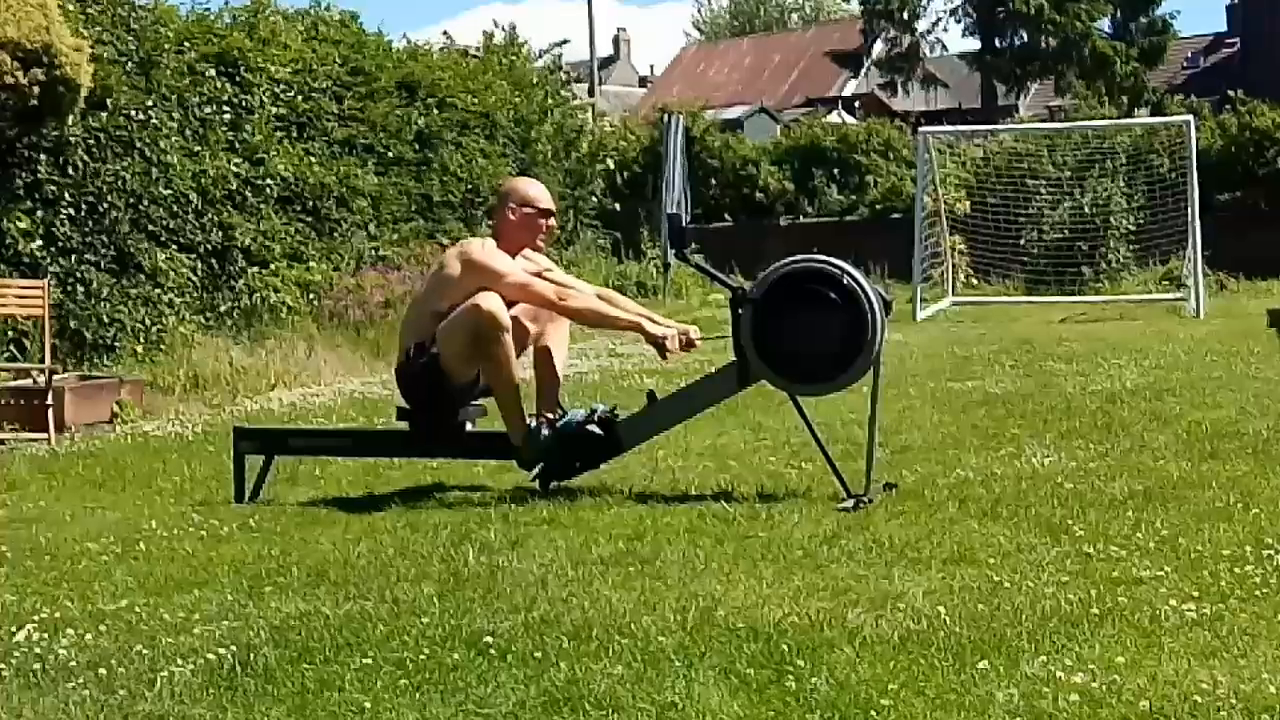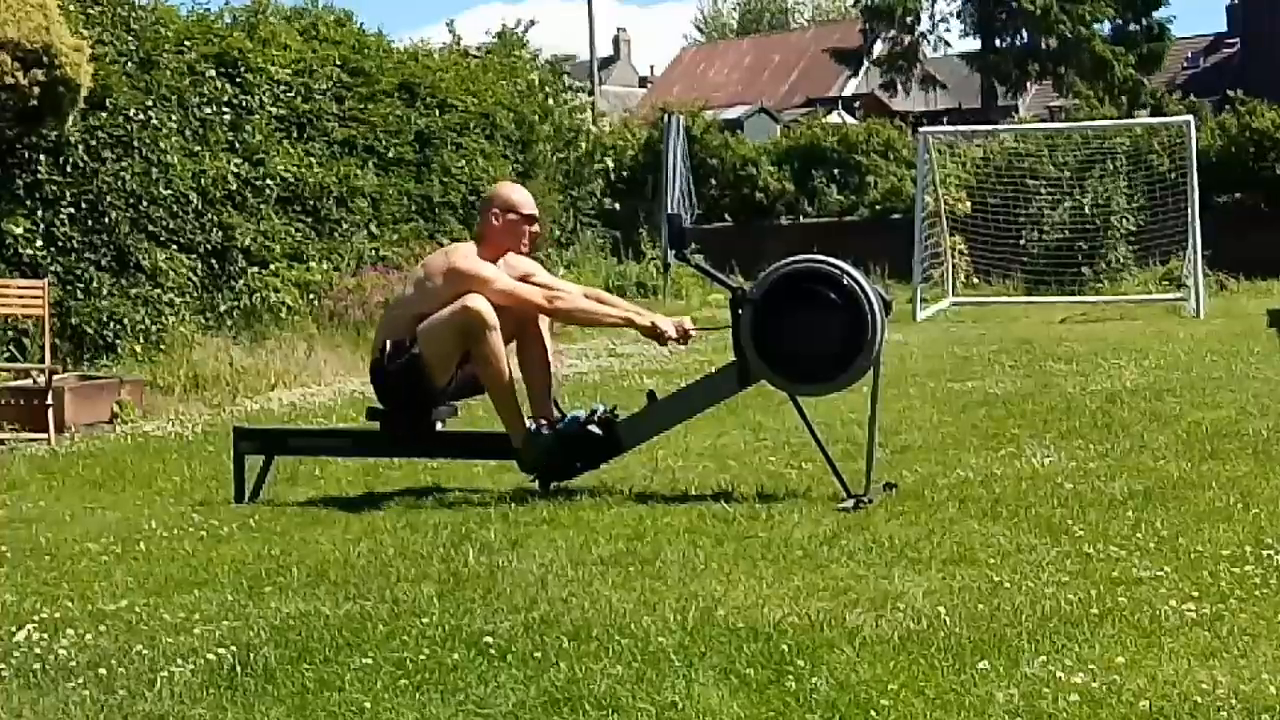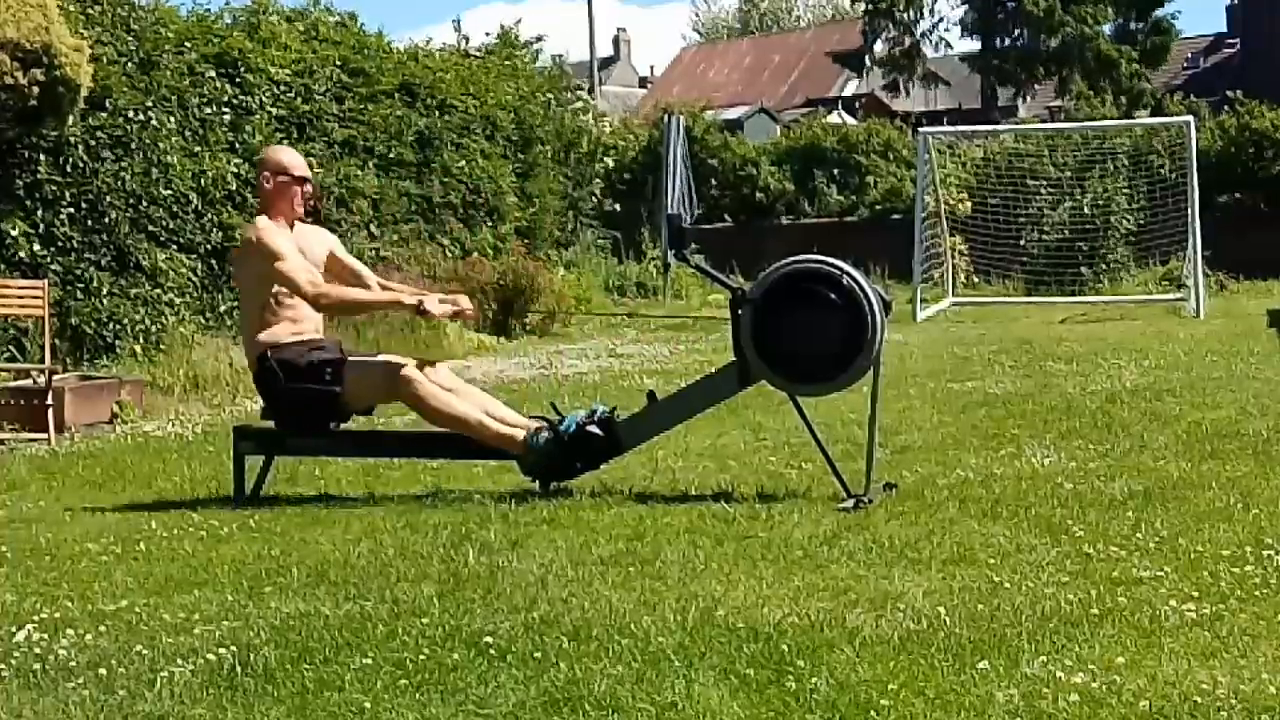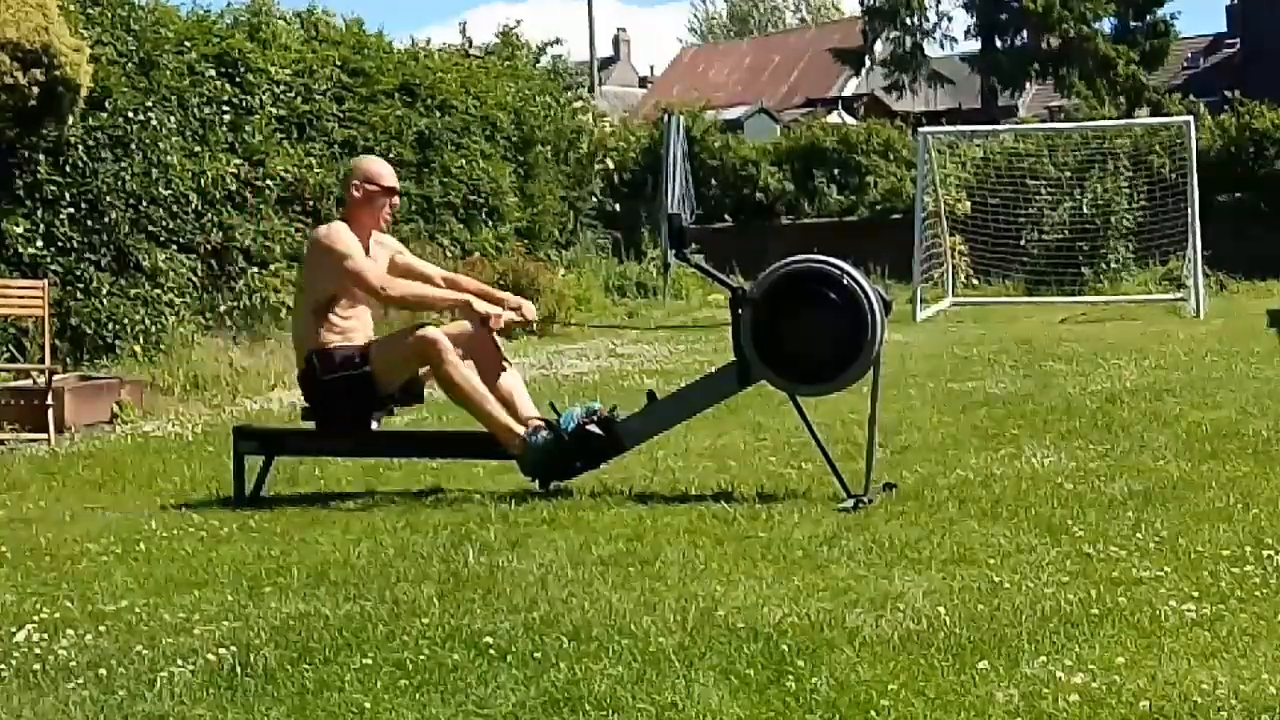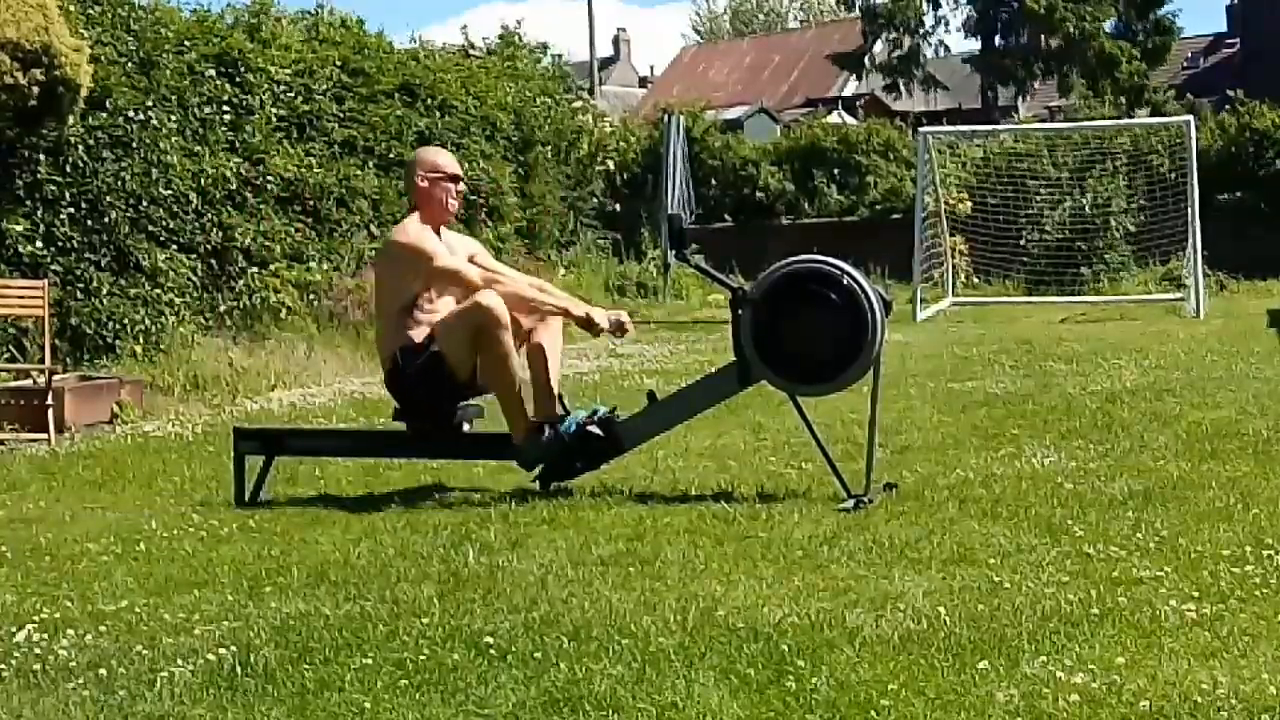
dt=1s
person 1, frame 1
left shoulder: (528, 261)
right shoulder: (478, 256)
left elbow: (596, 295)
right elbow: (563, 299)
left wrist: (666, 324)
right wrist: (642, 327)
left hip: (461, 375)
right hip: (423, 377)
left knee: (550, 311)
right knee: (488, 306)
left ankle: (546, 422)
right ankle: (524, 441)
person 1, frame 2
left shoulder: (512, 265)
right shoulder: (463, 265)
left elbow: (584, 294)
right elbow: (553, 304)
left wrist: (654, 317)
right wrist: (636, 322)
left hip: (440, 373)
right hip: (399, 377)
left knee: (531, 313)
right knee: (475, 309)
left ankle: (543, 424)
right ankle: (523, 441)
person 1, frame 3
left shoulder: (315, 236)
right shoulder: (261, 236)
left elbow: (374, 285)
right elbow: (320, 297)
left wrist: (431, 297)
right wrist: (409, 302)
left hip: (322, 359)
right hip: (284, 374)
left knee: (432, 372)
right knee: (405, 378)
left ankle: (539, 431)
right ankle: (527, 445)
person 1, frame 4
left shoulder: (381, 244)
right shoulder: (332, 238)
left elbow: (442, 278)
right elbow: (386, 290)
left wrist: (507, 299)
right wrist: (467, 302)
left hip: (365, 364)
right hip: (329, 375)
left knee: (479, 332)
right knee: (430, 339)
left ankle: (536, 427)
right ankle: (524, 444)
person 1, frame 5
left shoulder: (460, 244)
right shoulder: (407, 240)
left elbow: (526, 282)
right elbow: (489, 284)
left wrist: (590, 311)
right wrist: (573, 309)
left hip: (450, 368)
right hip: (413, 376)
left knee: (543, 311)
right knee: (489, 304)
left ankle: (548, 421)
right ankle: (526, 439)
